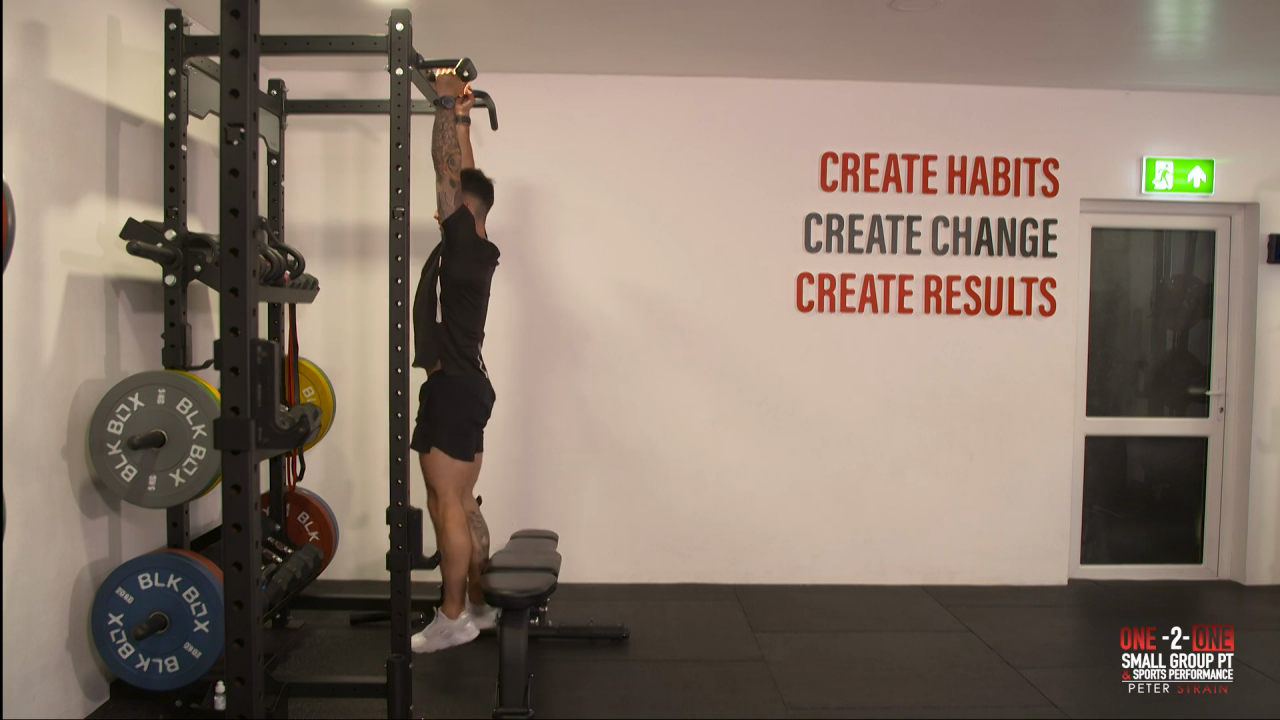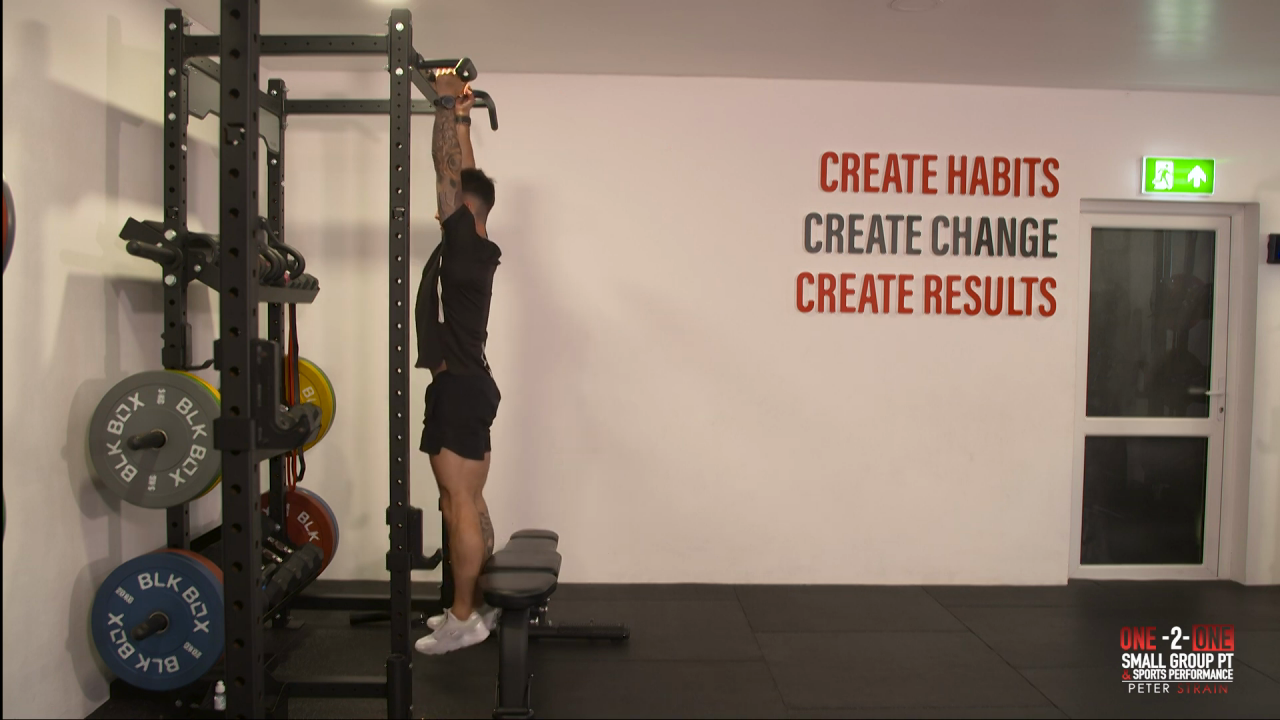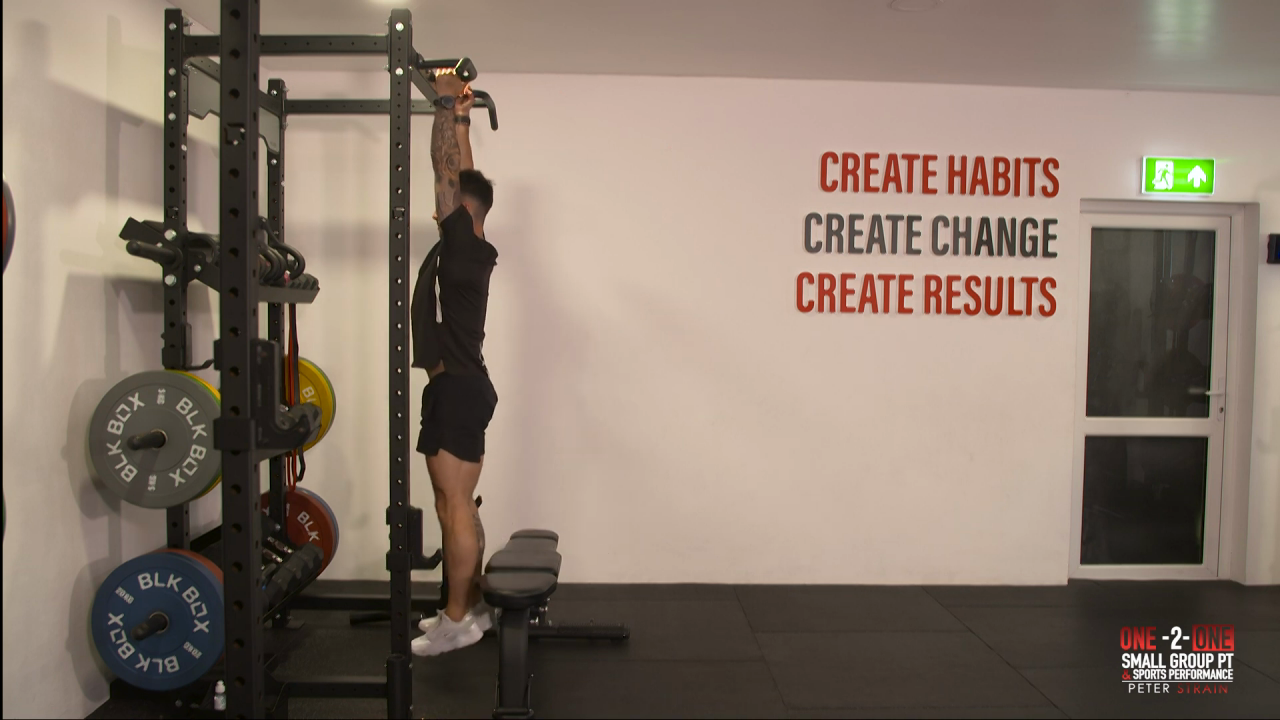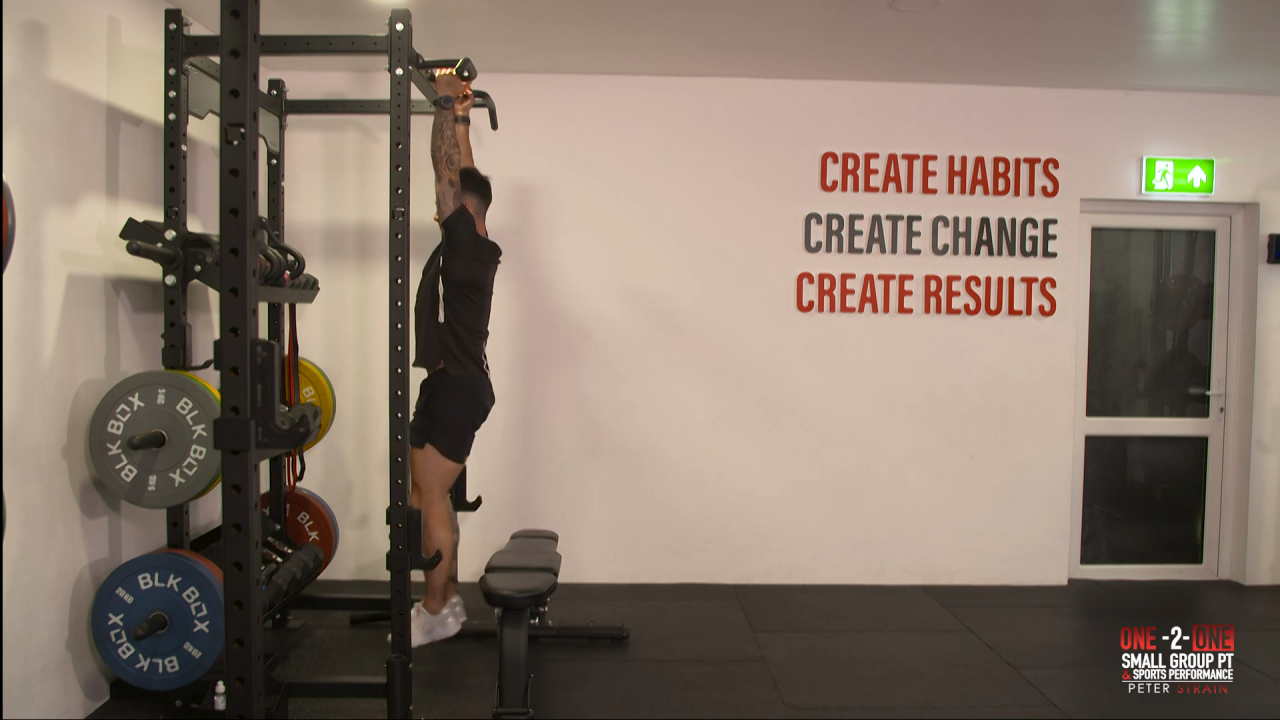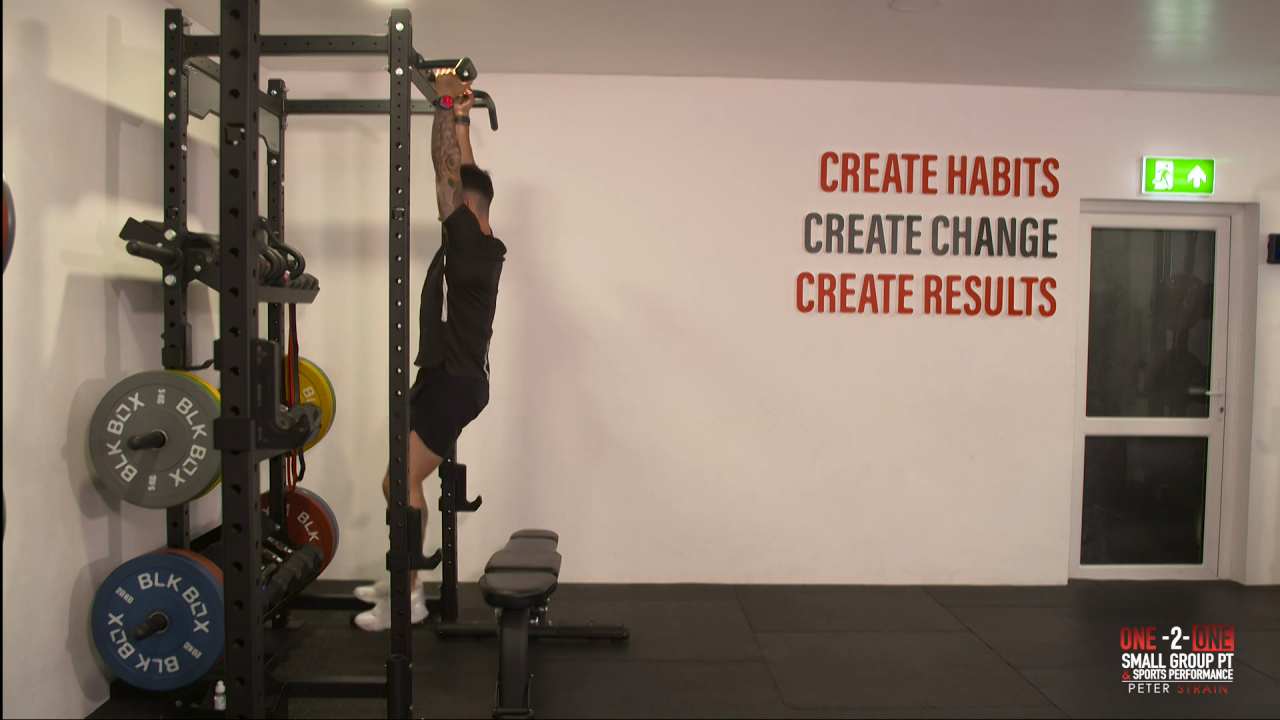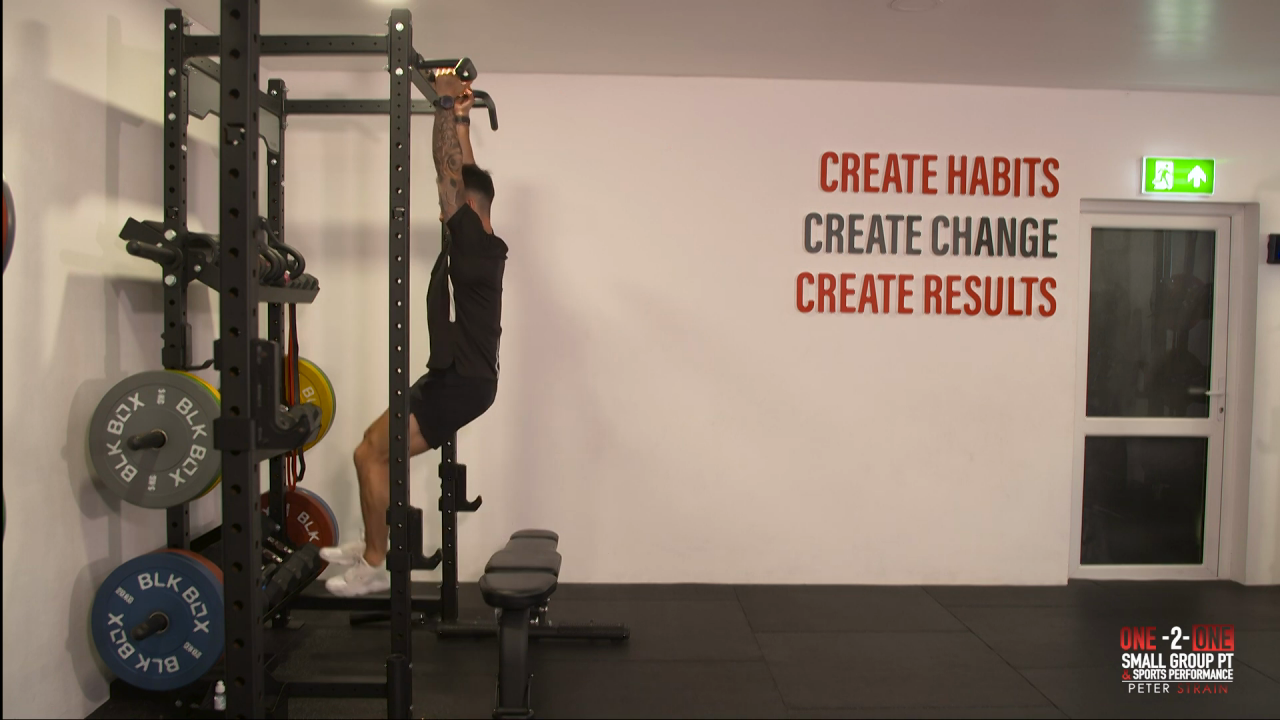
dt=0.3s
person 1, frame 1
left shoulder: (463, 243)
right shoulder: (474, 248)
left elbow: (446, 171)
right elbow: (461, 174)
left wrist: (446, 106)
right wrist: (460, 117)
left hip: (452, 387)
right hip: (462, 384)
left knee: (446, 507)
right knee: (460, 504)
left ankle: (453, 616)
right ankle: (476, 604)
person 1, frame 2
left shoulder: (463, 243)
right shoulder: (473, 248)
left elbow: (446, 170)
right elbow: (462, 174)
left wrist: (446, 106)
right wrist: (459, 117)
left hip: (458, 387)
right hip: (467, 384)
left knee: (459, 506)
right knee: (468, 503)
left ankle: (463, 619)
right ankle: (476, 606)
person 1, frame 3
left shoulder: (462, 244)
right shoulder: (470, 248)
left elbow: (445, 170)
right elbow: (459, 172)
left wrist: (446, 106)
right wrist: (459, 116)
left hip: (456, 388)
right hip: (463, 385)
left knee: (454, 508)
right knee: (458, 506)
left ankle: (457, 620)
right ankle: (469, 606)
person 1, frame 4
left shoulder: (463, 242)
right shoulder: (472, 246)
left elbow: (445, 171)
right elbow: (459, 175)
left wrist: (445, 106)
right wrist: (459, 115)
left hip: (454, 386)
right hip: (460, 382)
left knee: (428, 501)
right knee: (431, 498)
left ankle: (435, 612)
right ankle: (442, 596)
person 1, frame 5
left shoulder: (468, 240)
right shoulder: (478, 244)
left elbow: (446, 172)
right elbow: (460, 171)
left wrist: (446, 107)
right wrist: (460, 117)
left hip: (450, 384)
right hip: (454, 379)
left knee: (401, 486)
right knee: (403, 483)
left ankle: (405, 596)
right ankle: (401, 581)
person 1, frame 6
left shoulder: (472, 240)
right shoulder: (479, 243)
left elbow: (448, 170)
right elbow: (462, 172)
left wrist: (446, 105)
right wrist: (460, 116)
left hip: (461, 383)
right hip: (459, 377)
left knee: (370, 451)
right knee: (378, 447)
left ankle: (374, 561)
right ankle: (369, 546)
